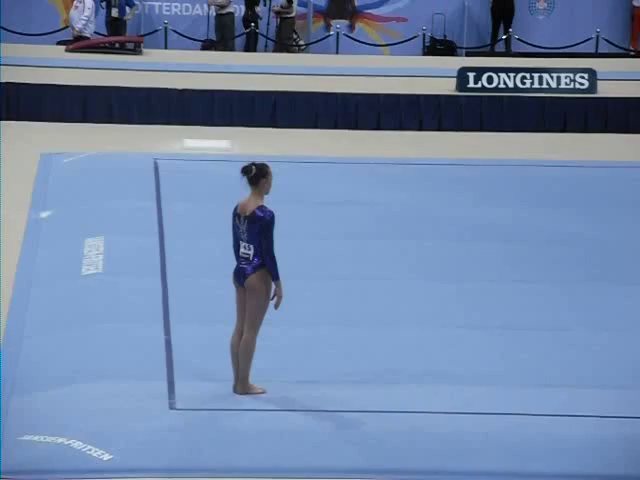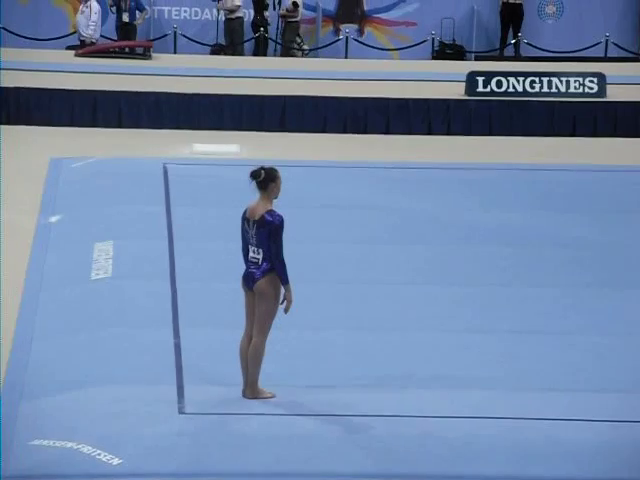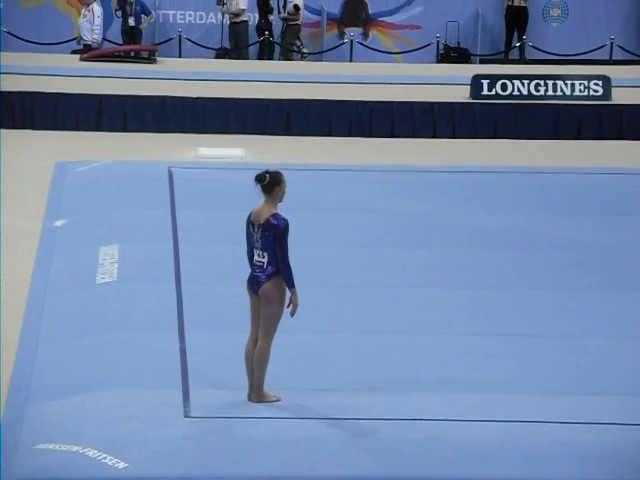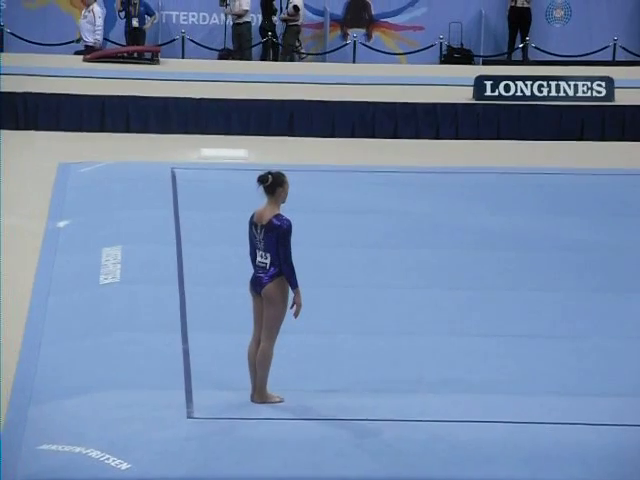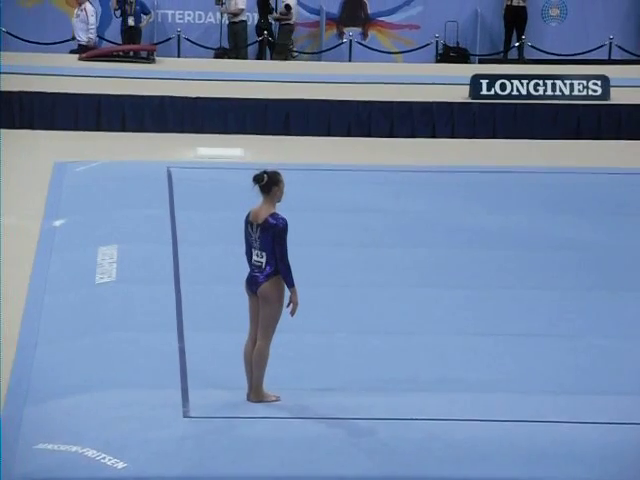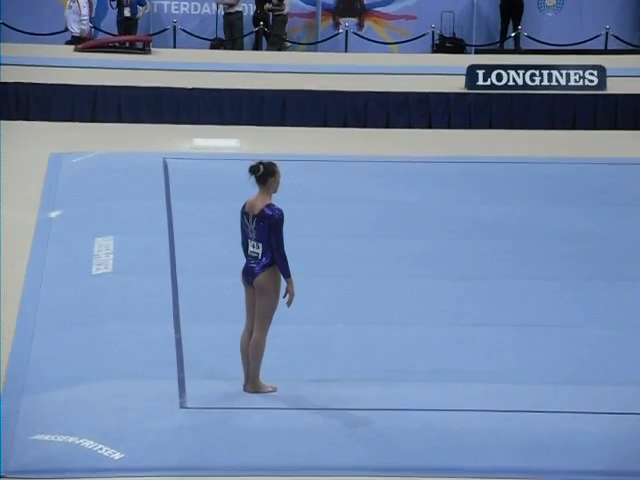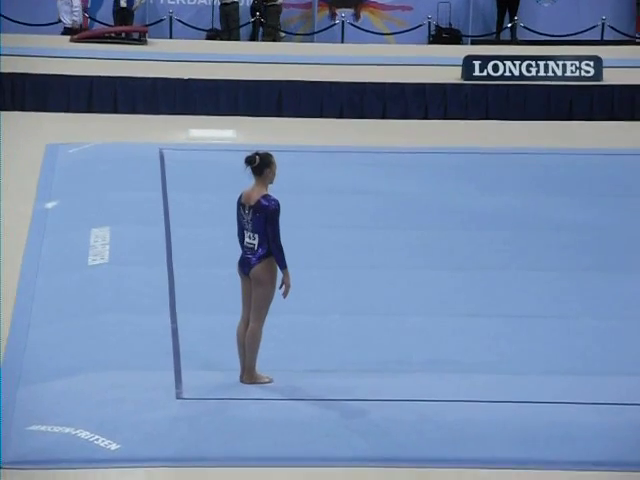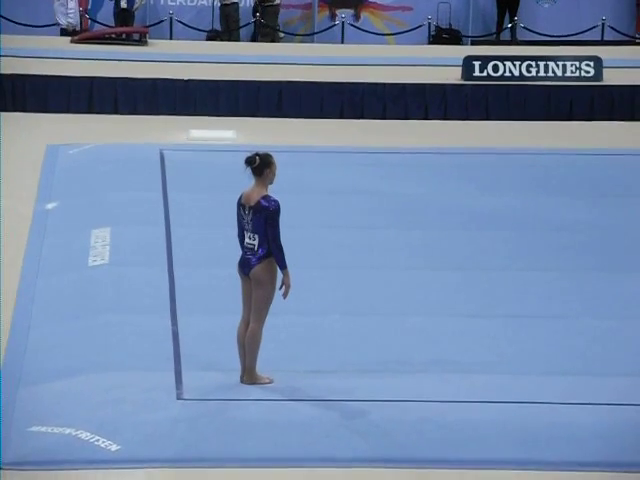
dt=0.1s
person 1, frame 1
left shoulder: (238, 208)
right shoulder: (266, 214)
right elbow: (268, 252)
right wrist: (278, 284)
left hip: (240, 272)
right hip: (257, 276)
left knee: (240, 328)
right knee: (250, 331)
left ankle: (237, 381)
right ankle: (244, 384)
person 1, frame 2
left shoulder: (247, 212)
right shoulder: (274, 218)
right elbow: (277, 256)
right wrist: (287, 288)
left hip: (249, 276)
right hip: (266, 280)
left knee: (249, 332)
right knee: (260, 336)
left ankle: (247, 385)
right ankle: (253, 388)
person 1, frame 3
left shoulder: (251, 216)
right shoulder: (279, 222)
right elbow: (283, 260)
right wrist: (293, 291)
left hip: (253, 280)
right hip: (271, 284)
left knee: (254, 336)
right knee: (265, 339)
left ankle: (252, 389)
right ankle: (258, 392)
person 1, frame 4
left shoulder: (254, 217)
right shoulder: (282, 223)
right elbow: (286, 261)
right wrist: (296, 292)
left hip: (256, 281)
right hip: (274, 284)
left knee: (256, 337)
right knee: (268, 340)
left ankle: (255, 390)
right ankle: (261, 393)
person 1, frame 5
left shoulder: (250, 216)
right shoulder: (278, 222)
right elbow: (282, 259)
right wrist: (293, 291)
left hip: (252, 279)
right hip: (269, 283)
left knee: (253, 336)
right knee: (264, 339)
left ankle: (251, 389)
right ankle: (257, 392)
person 1, frame 6
left shoulder: (245, 207)
right shoulder: (274, 212)
right elbow: (278, 250)
right wrist: (289, 281)
left hip: (248, 270)
right hip: (266, 274)
left knee: (249, 327)
right knee: (260, 330)
left ankle: (248, 379)
right ankle: (254, 382)
person 1, frame 7
left shoulder: (242, 198)
right shoulder: (270, 204)
right elbow: (274, 241)
right wrist: (285, 272)
left hip: (244, 261)
right hip: (262, 265)
left knee: (245, 318)
right knee: (256, 321)
left ankle: (244, 370)
right ankle: (250, 373)
person 1, frame 8
left shoulder: (242, 198)
right shoulder: (270, 204)
right elbow: (274, 242)
right wrist: (285, 272)
left hip: (244, 262)
right hip: (262, 266)
left knee: (246, 318)
right knee: (256, 322)
left ankle: (245, 371)
right ankle: (251, 374)
